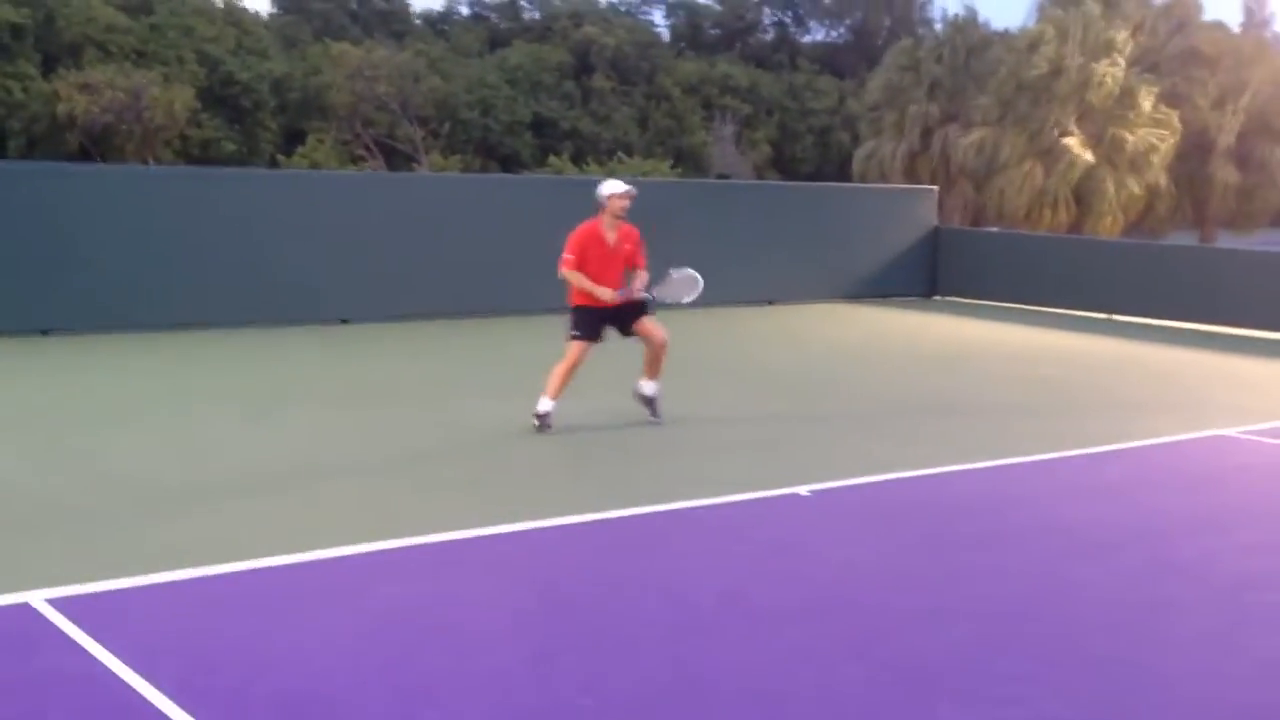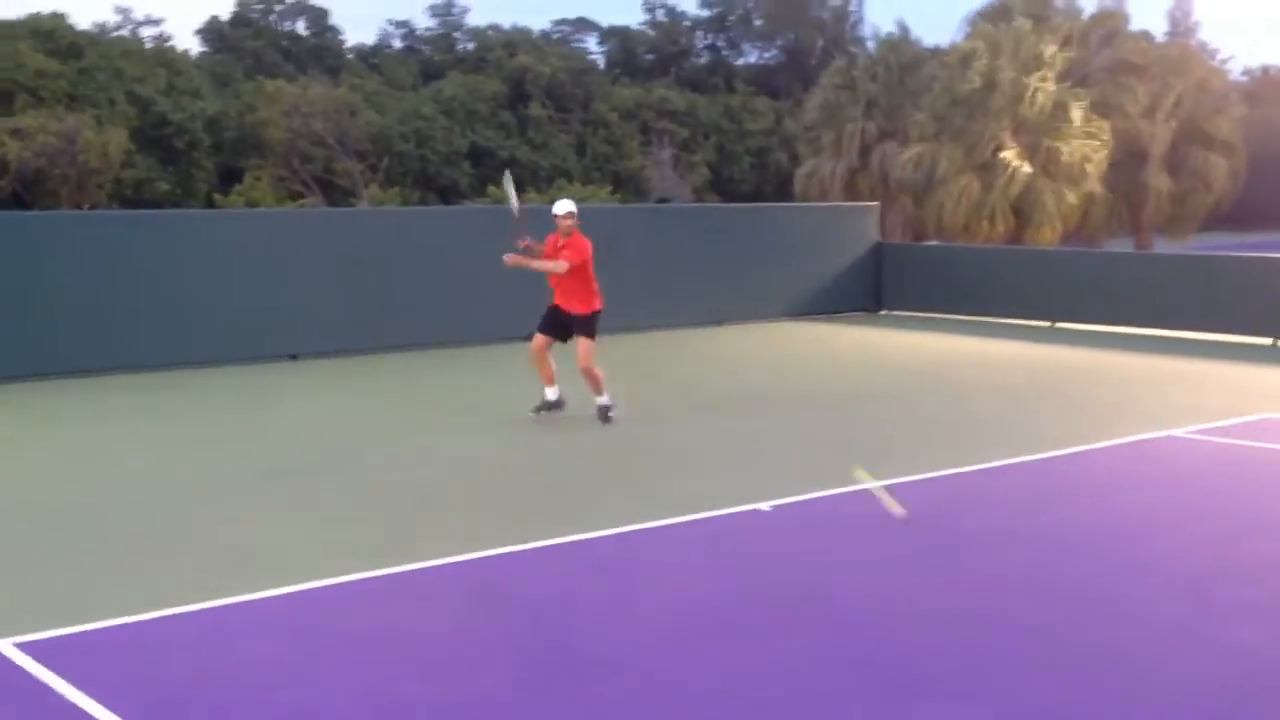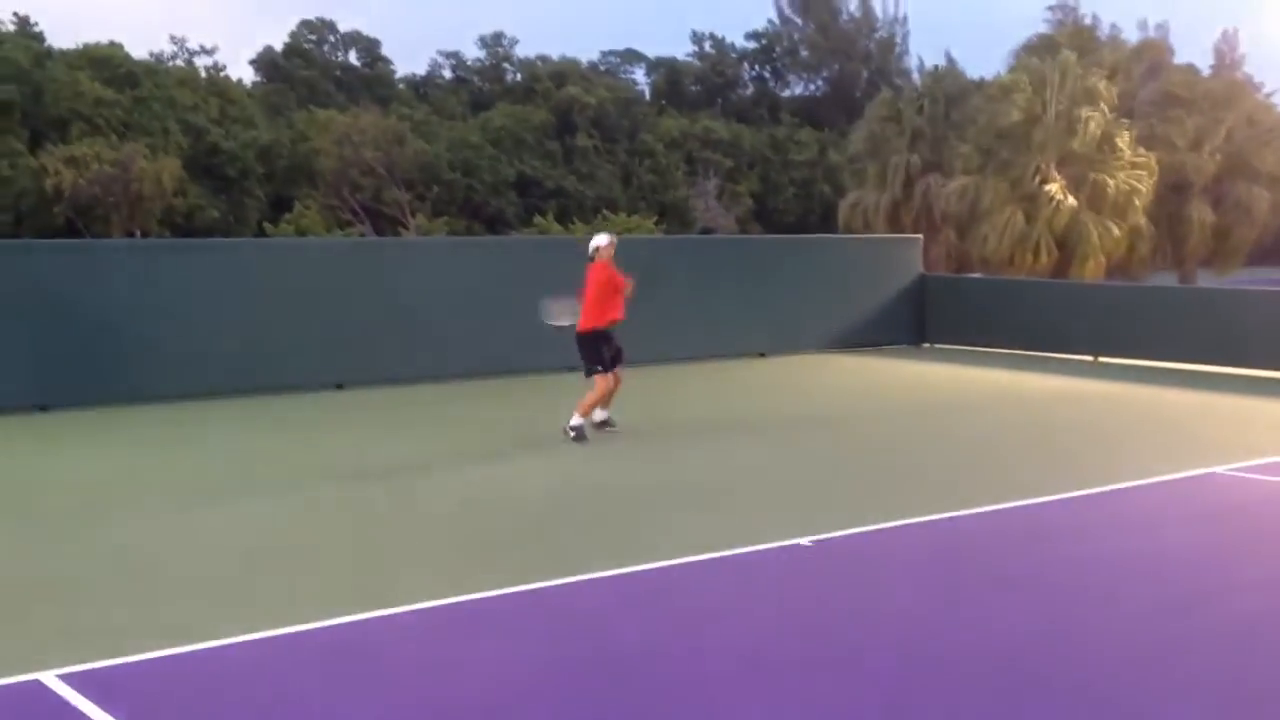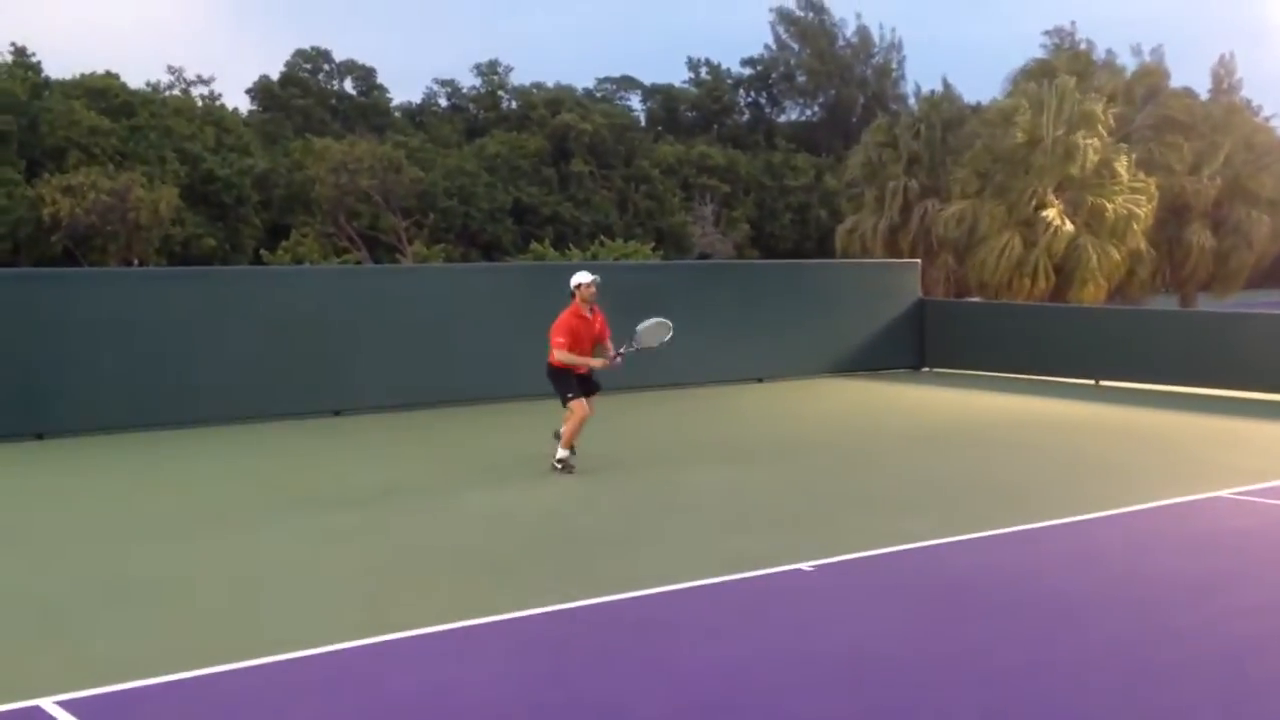
dt=0.7s
person 1, frame 1
left shoulder: (631, 235)
right shoulder: (582, 234)
left elbow: (639, 268)
right elbow: (565, 271)
left wrist: (638, 284)
right wrist: (598, 291)
left hip: (621, 301)
right hip: (587, 302)
left knee: (659, 339)
right knee: (574, 357)
left ankle: (646, 390)
right ankle: (543, 410)
person 1, frame 2
left shoulder: (581, 244)
right shoulder: (553, 240)
left elbow: (561, 267)
right elbow: (546, 258)
left wrist: (526, 261)
right wrist: (531, 247)
left hip: (585, 310)
right hip: (561, 305)
left knee: (585, 364)
right knee: (537, 348)
left ankle: (603, 402)
right ankle: (552, 398)
person 1, frame 3
left shoulder: (597, 273)
right shoulder: (605, 271)
right elbow: (627, 289)
right wrist: (628, 284)
left hip: (602, 333)
right hip: (592, 335)
left knee: (614, 378)
right knee: (603, 386)
left ankle: (601, 417)
right ankle: (574, 424)
person 1, frame 4
left shoulder: (597, 314)
right shoulder: (566, 320)
left elbow: (604, 340)
right elbow: (559, 355)
left wrist: (610, 354)
right wrist: (591, 361)
left hip: (582, 369)
right hip: (561, 370)
left knee: (585, 410)
right knee: (581, 413)
left ankle: (563, 433)
right ankle: (560, 457)
